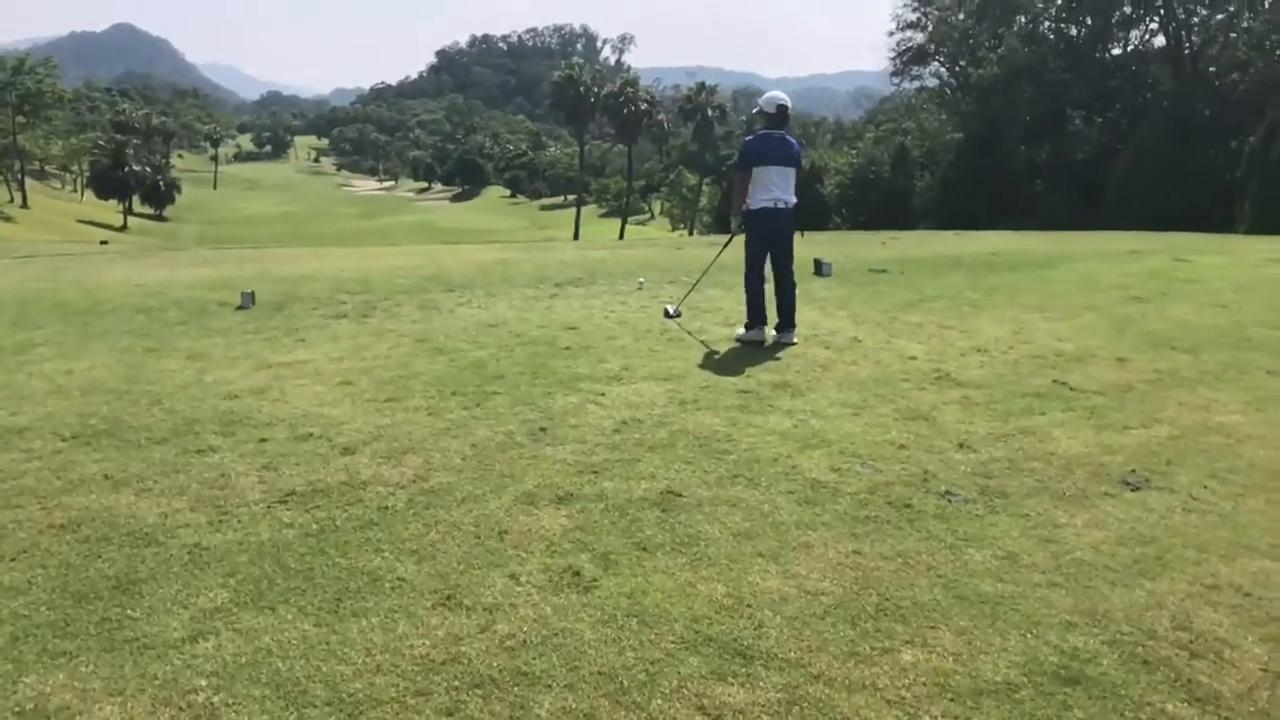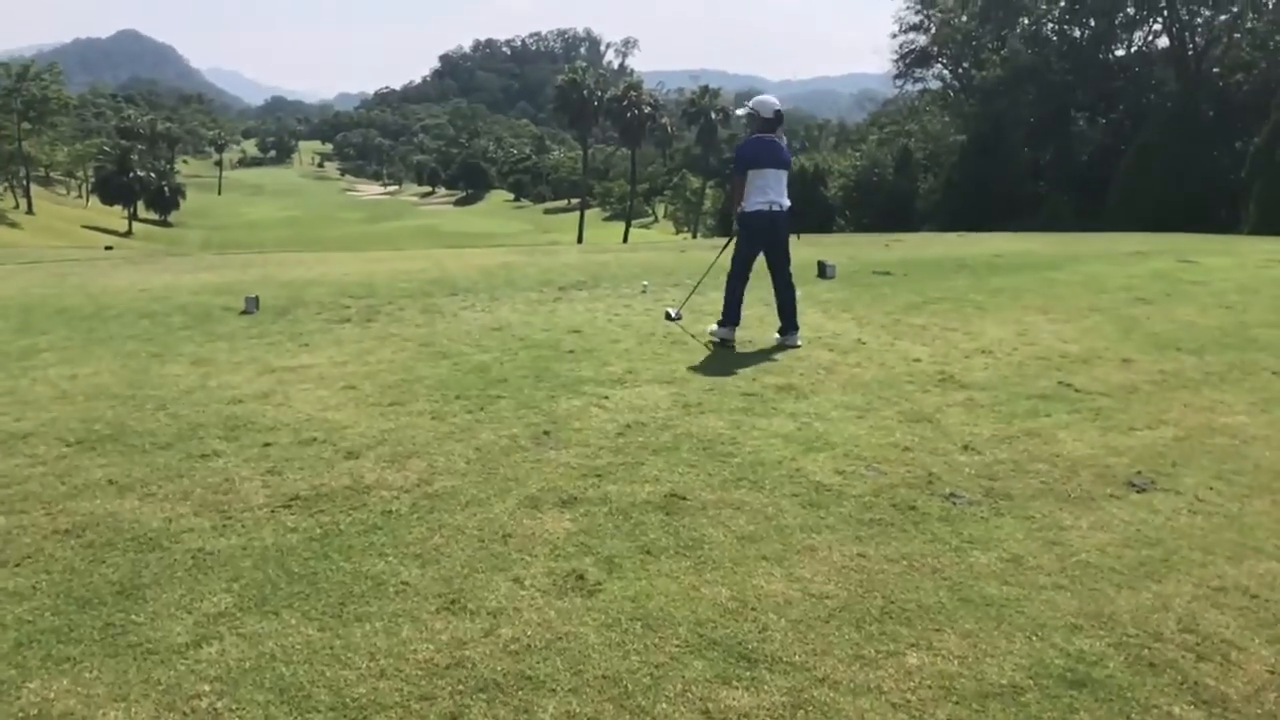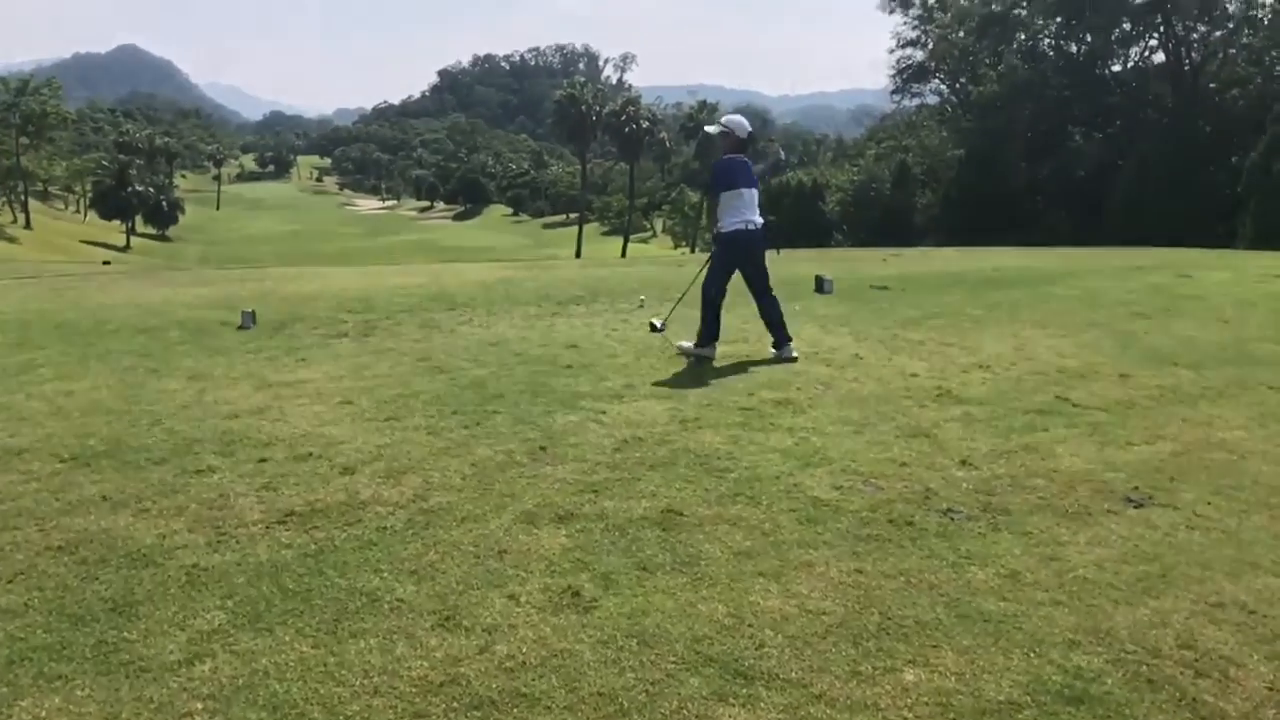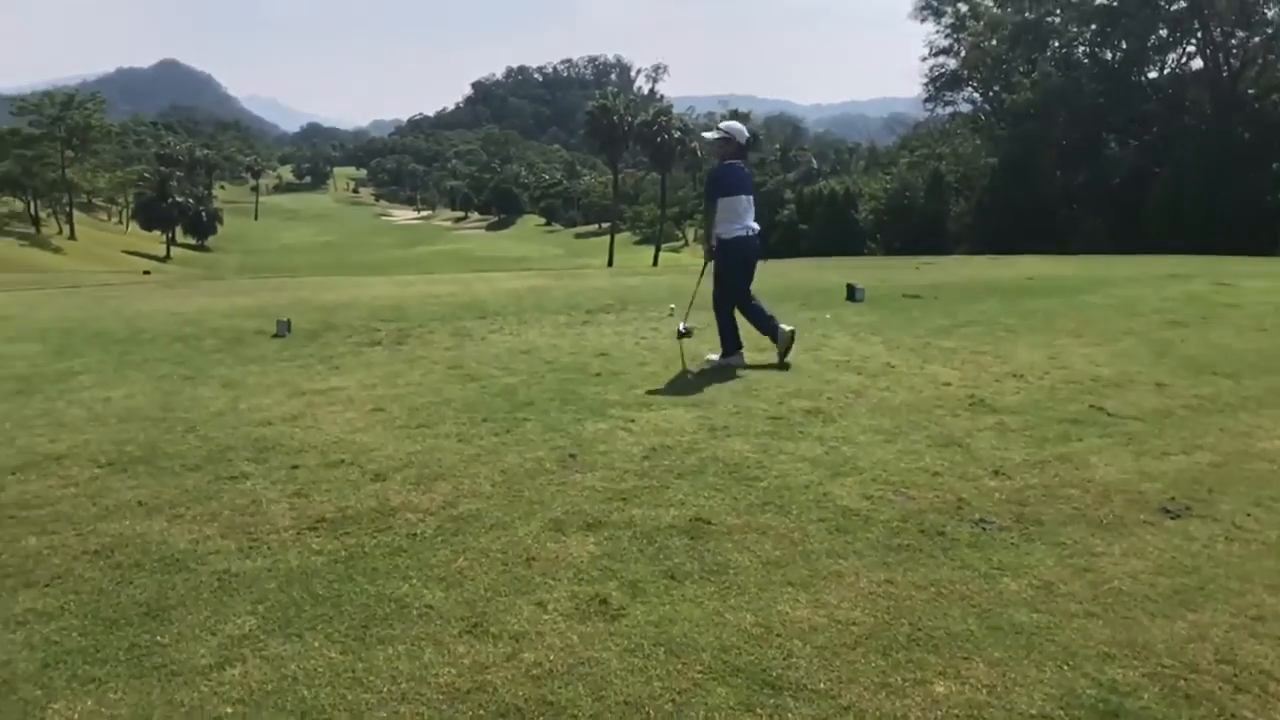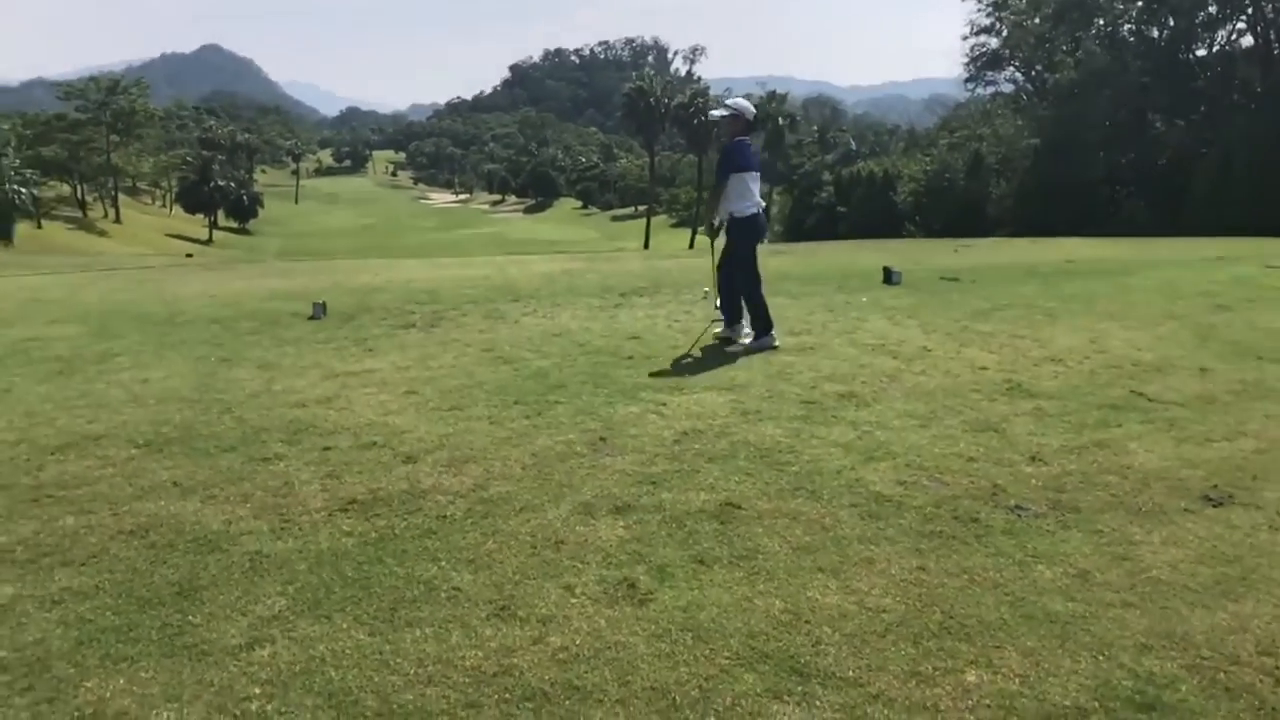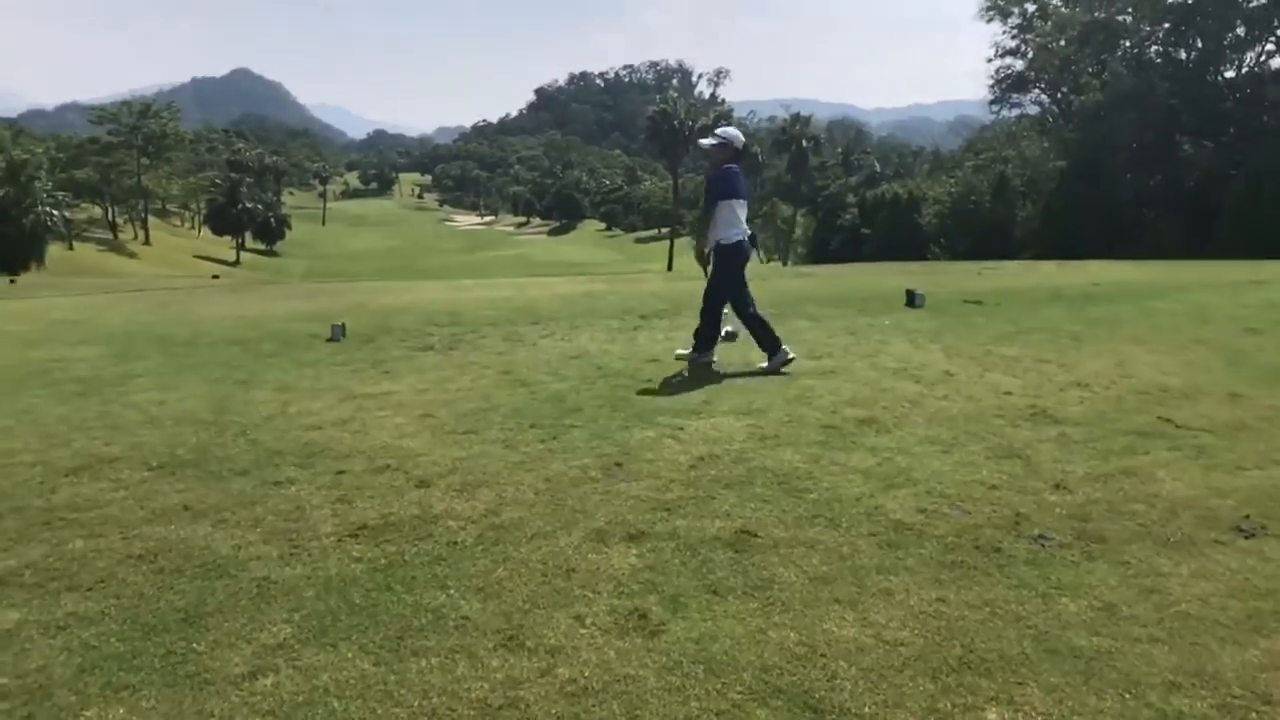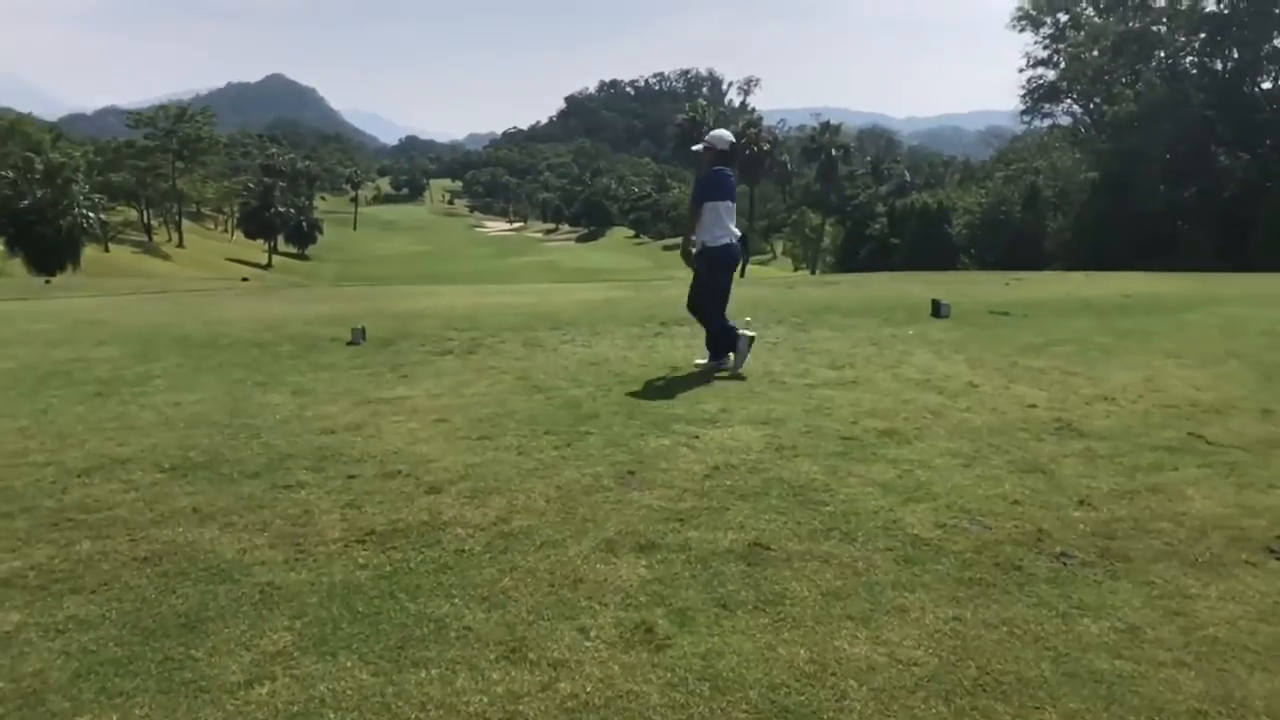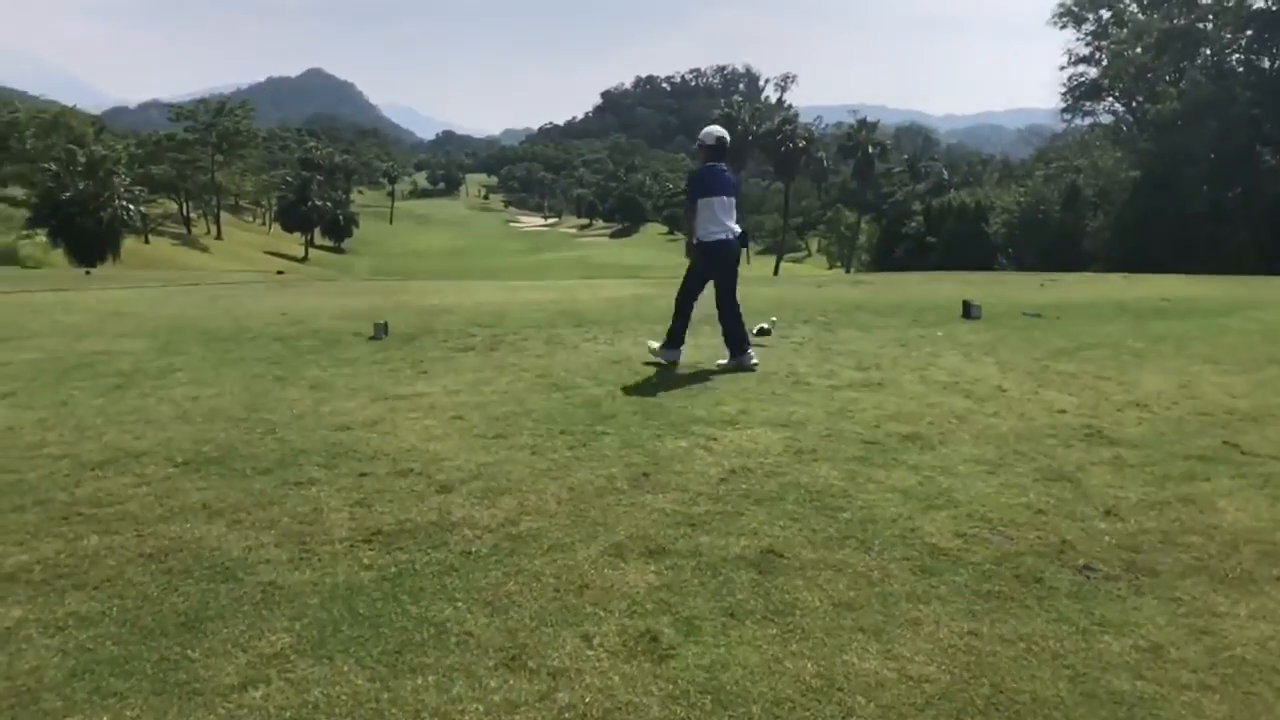
dt=0.2s
person 1, frame 1
left shoulder: (752, 144)
right shoulder: (794, 147)
left elbow: (741, 185)
right elbow: (791, 183)
left wrist: (737, 214)
left hip: (760, 214)
right hip: (786, 214)
left knee: (754, 272)
right knee: (785, 273)
left ankle: (756, 327)
right ankle: (787, 329)
person 1, frame 2
left shoulder: (746, 148)
right shoulder: (782, 149)
left elbow: (738, 187)
left wrist: (737, 214)
left hip: (754, 217)
right hip: (780, 217)
left knee: (738, 273)
right knee: (782, 276)
left ankle: (727, 326)
right ankle: (790, 332)
person 1, frame 3
left shoulder: (719, 168)
right shoulder: (747, 167)
left elbow: (713, 209)
left wrist: (718, 234)
left hip: (730, 238)
right hip: (754, 235)
left knee: (712, 291)
right knee: (762, 292)
left ankle: (706, 344)
right ankle: (784, 345)
person 1, frame 4
left shoulder: (719, 174)
right shoulder: (744, 173)
left elbow: (710, 215)
left wrist: (708, 244)
right wrist: (716, 241)
left hip: (732, 244)
right hip: (750, 240)
left knee: (723, 299)
right knee: (742, 296)
left ankle: (732, 353)
right ankle: (779, 330)
person 1, frame 5
left shoulder: (731, 150)
right shoulder: (748, 150)
left elbow: (718, 189)
left wrist: (710, 219)
right wrist: (720, 218)
left hip: (742, 222)
right hip: (752, 219)
left knee: (747, 279)
right knee: (727, 272)
left ankle: (764, 334)
right ankle: (734, 325)
person 1, frame 6
left shoulder: (718, 178)
right shoulder: (737, 177)
left elbow: (707, 217)
left wrist: (699, 246)
right wrist: (708, 245)
left hip: (728, 249)
right hip: (738, 245)
left knee: (741, 304)
right knee: (713, 298)
left ankle: (776, 350)
right ankle: (702, 349)
person 1, frame 7
left shoulder: (706, 179)
right shoulder: (730, 180)
left elbow: (694, 217)
left wrist: (686, 246)
right wrist: (696, 242)
left hip: (714, 251)
right hip: (731, 248)
left knee: (697, 303)
right knee: (715, 304)
left ankle: (735, 338)
right ankle: (725, 354)
person 1, frame 8
left shoulder: (698, 176)
right shoulder: (729, 178)
left elbow: (691, 215)
right elbow: (725, 213)
left wrist: (692, 242)
left hip: (708, 246)
right hip: (730, 244)
left knee: (685, 298)
right knee: (727, 301)
left ankle: (671, 348)
right ankle: (741, 353)
